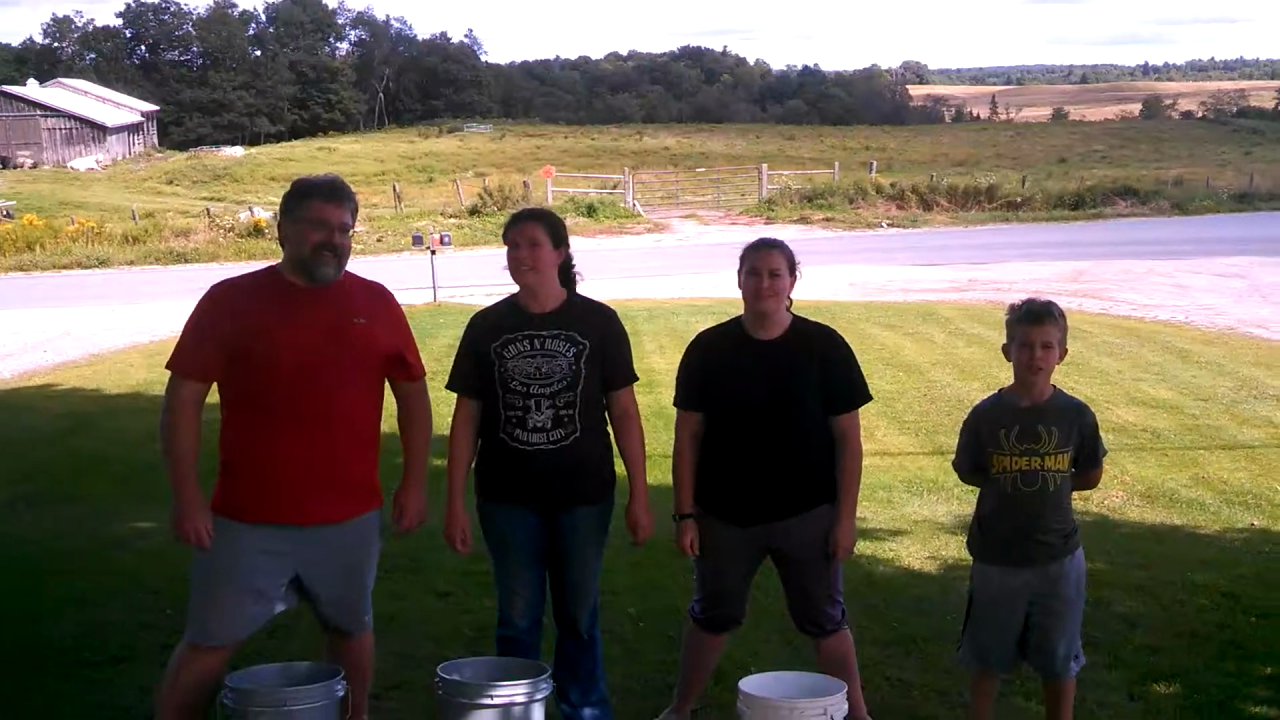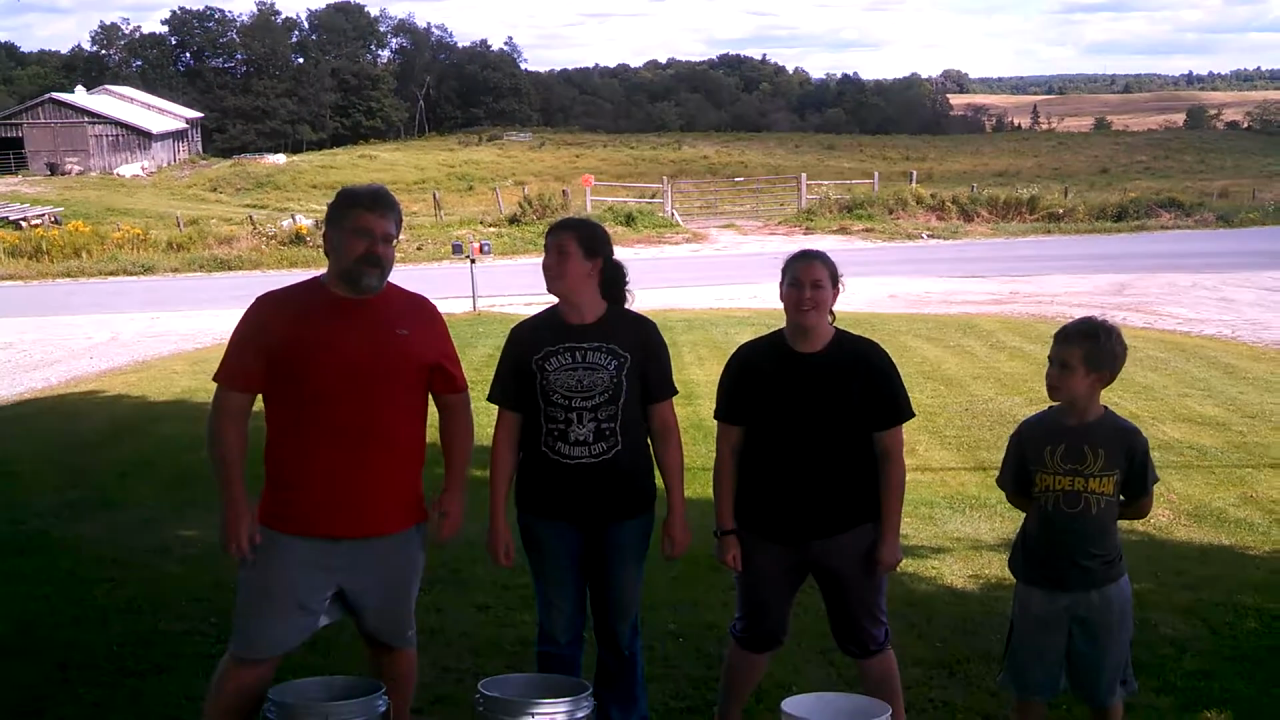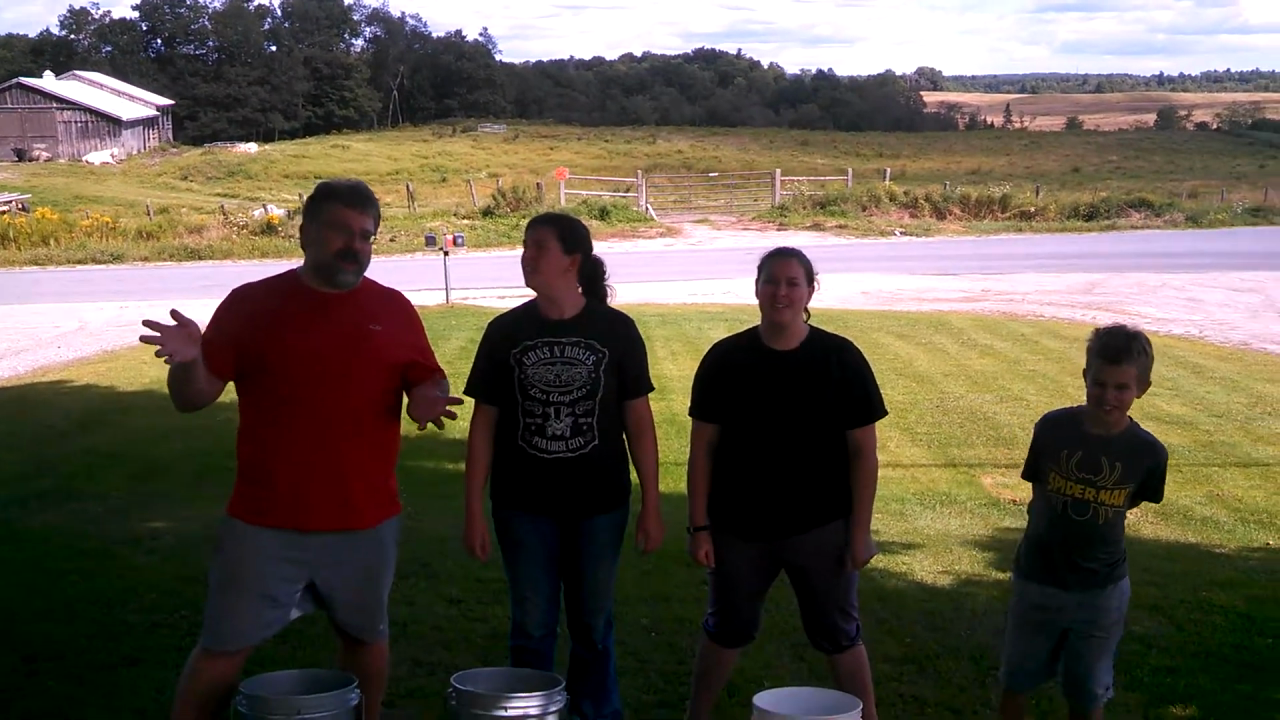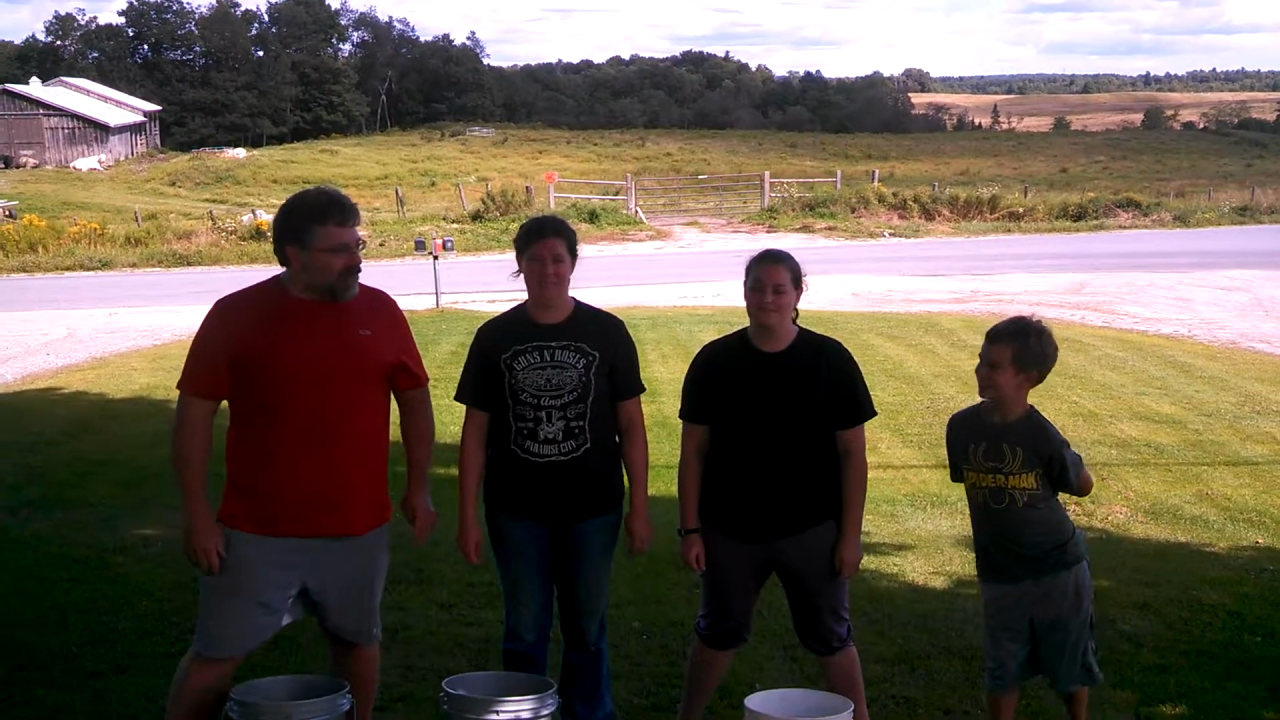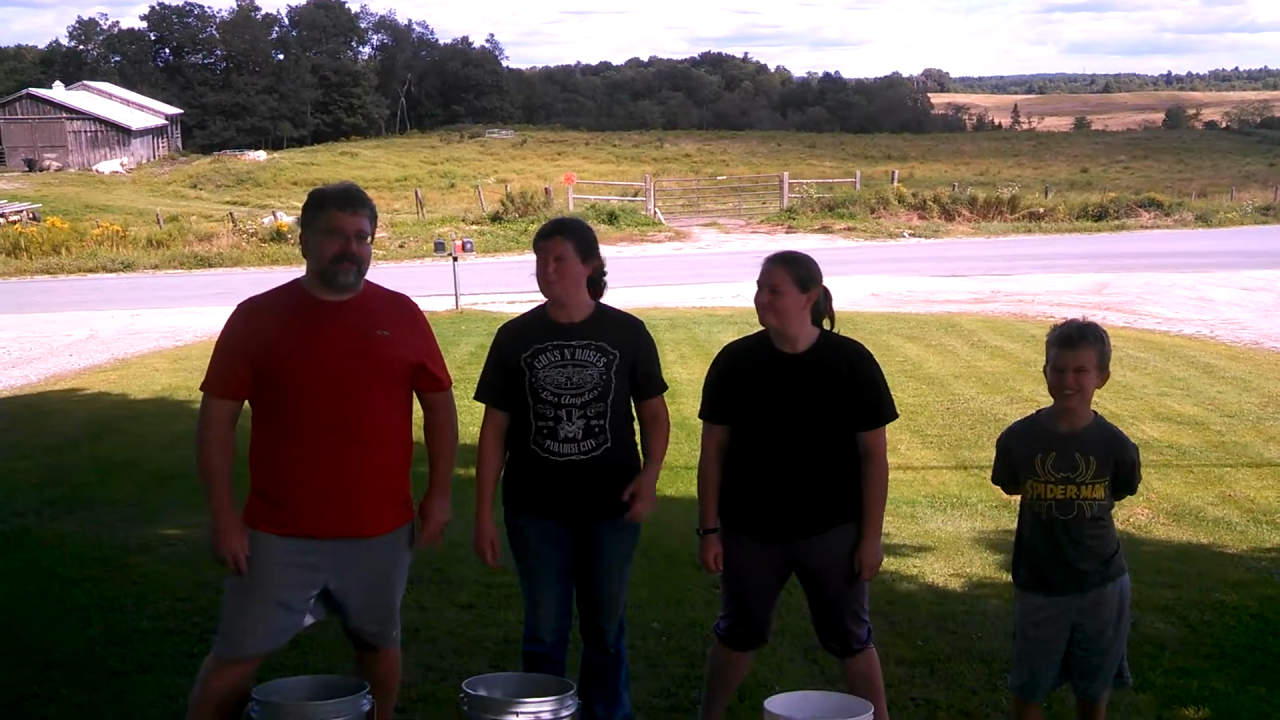
dt=1s
person 1, frame 1
left shoulder: (375, 302)
right shoulder: (230, 300)
left elbow: (412, 392)
right elbow: (184, 397)
left wrist: (414, 482)
right wrist: (186, 494)
left hip: (349, 516)
right hip: (247, 519)
left knee: (350, 627)
right knee: (209, 641)
person 1, frame 2
left shoulder: (419, 315)
right shoulder: (274, 311)
left elbow: (454, 401)
right elbow: (230, 405)
left wrist: (455, 485)
right wrist: (233, 498)
left hip: (393, 527)
right hip: (293, 530)
left knee: (392, 640)
right knee: (253, 653)
person 1, frame 3
left shoulder: (393, 309)
right shoulder: (250, 303)
left elbow: (432, 382)
right elbow: (191, 397)
left wrist: (427, 398)
right wrist: (188, 363)
left hip: (366, 521)
right hip: (265, 522)
left knee: (366, 636)
right knee: (223, 646)
person 1, frame 4
left shoulder: (379, 311)
right shoulder: (234, 315)
left elbow: (414, 398)
right elbow: (194, 415)
left wrist: (419, 485)
right wrist: (198, 514)
left hip: (358, 526)
right hip: (257, 531)
left knee: (357, 638)
right knee: (216, 653)
person 1, frame 5
left shoulder: (401, 314)
right shoulder: (257, 316)
left elbow: (439, 403)
right elbow: (217, 417)
left wrist: (439, 493)
right wrist: (223, 515)
left hip: (379, 527)
right hip: (279, 532)
left knee: (378, 640)
right knee: (237, 654)
person 2, frame 1
left shoulder: (598, 322)
right shoulder: (486, 326)
left elbow: (624, 410)
right elbow: (467, 416)
left wrist: (639, 495)
right wrist: (455, 501)
left hip: (582, 494)
right hip: (507, 497)
left knee: (578, 615)
right knee: (518, 616)
person 2, frame 2
left shoulder: (638, 333)
right shoulder: (527, 337)
left elbow: (662, 424)
right elbow: (508, 429)
left wrist: (677, 510)
right wrist: (497, 515)
left hip: (624, 510)
right hip: (547, 512)
left knee: (619, 630)
right knee: (558, 632)
person 2, frame 3
left shoulder: (616, 330)
right shoulder: (504, 332)
left elbow: (638, 420)
right elbow: (484, 423)
left wrist: (651, 505)
right wrist: (473, 509)
left hip: (599, 504)
right hip: (524, 506)
left knee: (592, 625)
right knee: (532, 626)
person 2, frame 4
left shoulder: (607, 332)
right shoulder: (494, 337)
left elbow: (630, 422)
right elbow: (476, 430)
left wrist: (639, 505)
right wrist: (467, 515)
left hip: (593, 508)
right hip: (517, 510)
left knee: (586, 628)
right knee: (525, 630)
person 2, frame 5
left shoulder: (627, 333)
right shoulder: (514, 337)
left elbow: (655, 414)
right elbow: (495, 428)
left wrist: (649, 475)
right wrist: (483, 514)
left hip: (610, 509)
right hip: (535, 510)
left knee: (605, 629)
right knee: (544, 631)
person 3, frame 1
left shoulder: (824, 346)
right shoulder: (709, 348)
left elbow: (847, 437)
right elbow: (688, 436)
left wrist: (846, 516)
right wrist: (685, 513)
left hip: (807, 512)
right hip: (725, 514)
left knee: (824, 620)
right knee: (712, 616)
person 3, frame 2
left shoulder: (867, 360)
right shoulder: (750, 361)
left elbow: (890, 453)
right elbow: (729, 450)
left wrist: (889, 534)
right wrist: (727, 528)
left hip: (849, 531)
right hip: (766, 531)
left knee: (868, 640)
right knee: (753, 635)
person 3, frame 3
left shoulder: (841, 358)
right shoulder: (724, 359)
left elbow: (863, 451)
right elbow: (703, 448)
left wrist: (859, 531)
right wrist: (699, 526)
left hip: (821, 527)
right hip: (739, 527)
left knee: (840, 635)
right knee: (725, 631)
person 3, frame 4
left shoulder: (830, 360)
right shoulder: (714, 361)
left elbow: (852, 453)
right elbow: (694, 450)
left wrist: (850, 534)
right wrist: (690, 528)
left hip: (812, 529)
right hip: (730, 530)
left knee: (830, 637)
right knee: (718, 632)
person 3, frame 5
left shoulder: (852, 361)
right shoulder: (734, 361)
left elbow: (873, 454)
right elbow: (713, 449)
left wrist: (871, 535)
right wrist: (709, 527)
left hip: (832, 530)
right hip: (750, 530)
left knee: (851, 638)
right knee: (738, 633)
person 4, frame 1
left shoulder: (1076, 414)
right shoulder: (986, 414)
left elbow: (1091, 476)
right elbow: (969, 473)
left wrist: (1048, 488)
right wrist: (1009, 487)
left hip: (1058, 558)
right hip: (996, 557)
left knee: (1060, 660)
right knee: (988, 657)
person 4, frame 2
left shoulder: (1126, 438)
right shoulder: (1031, 432)
left elbow: (1141, 506)
left wrist: (1095, 513)
right wrist: (1056, 515)
left hip: (1102, 583)
right hip: (1038, 581)
left knee: (1105, 688)
right knee: (1030, 682)
person 4, frame 3
left shoulder: (1148, 452)
right shoulder: (1051, 427)
left elbow: (1131, 502)
left wrist: (1090, 519)
right wrist: (1055, 522)
left hip: (1102, 587)
right hip: (1037, 576)
left knee: (1088, 685)
right knee: (1018, 673)
person 4, frame 4
left shoulder: (1043, 437)
right shoulder: (961, 426)
left elbow: (1083, 486)
left wrist: (1039, 487)
right wrist: (1013, 487)
left hip: (1059, 568)
right hip: (999, 571)
left knee: (1068, 669)
right knee: (1002, 670)
person 4, frame 5
left shoulder: (1115, 444)
right shoulder: (1018, 438)
left elbow: (1119, 494)
left wrist: (1073, 498)
right wrist: (1052, 497)
left hip: (1102, 582)
right hip: (1038, 583)
left knee: (1095, 680)
right knee: (1030, 680)
